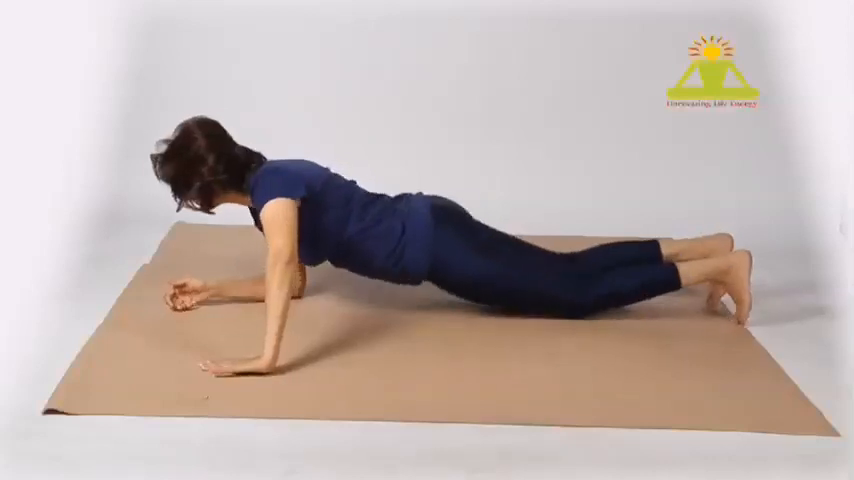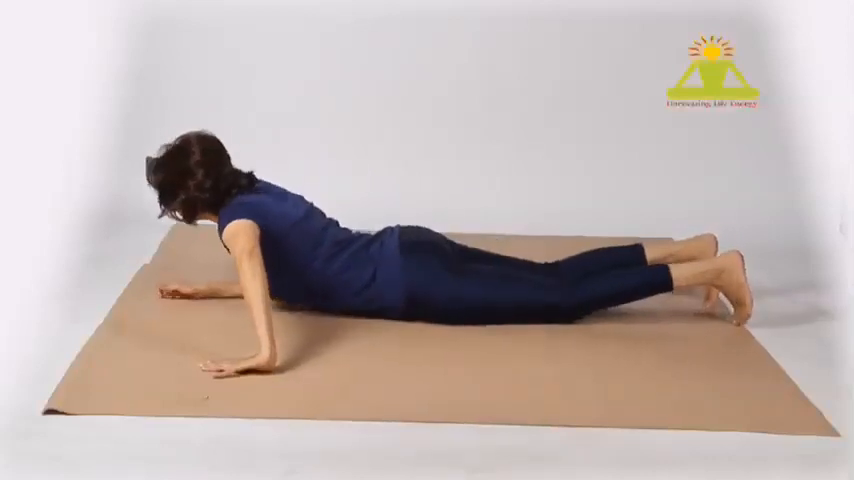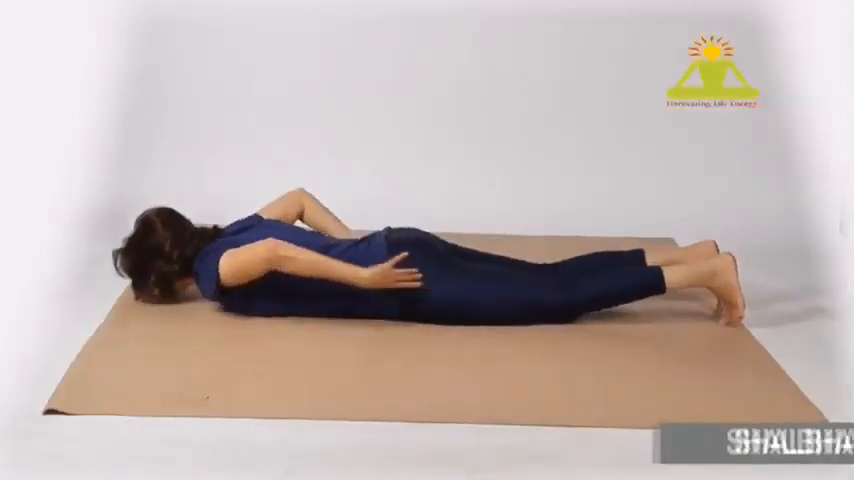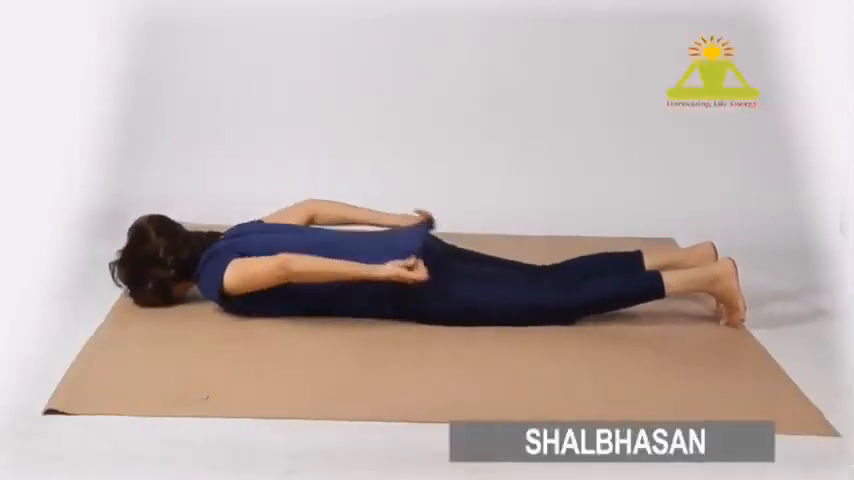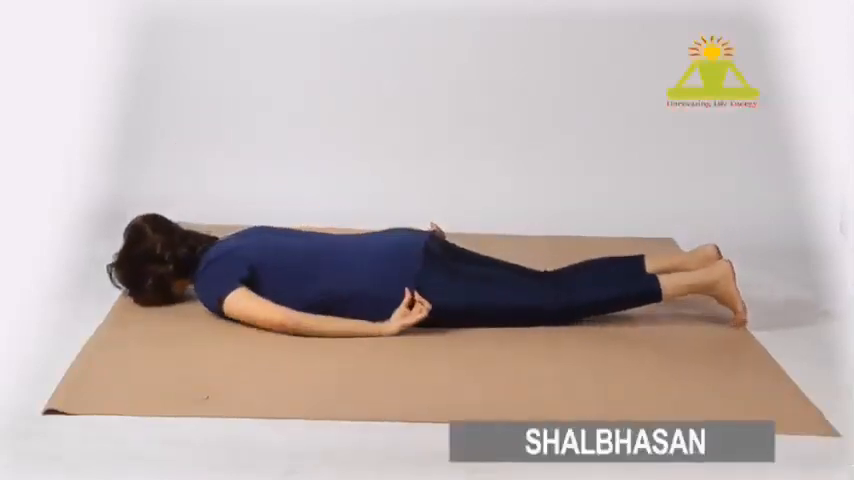
dt=0.7s
person 1, frame 1
left shoulder: (270, 189)
right shoulder: (273, 179)
left elbow: (283, 261)
right elbow: (292, 283)
left wrist: (267, 357)
right wrist: (212, 291)
left hip: (436, 245)
right hip: (430, 227)
left knee: (576, 294)
right knee: (568, 271)
left ankle: (719, 267)
right ankle: (699, 246)
person 1, frame 2
left shoulder: (234, 218)
right shoulder: (262, 193)
left elbow: (251, 262)
right elbow: (281, 278)
left wrist: (264, 353)
right wrist: (203, 291)
left hip: (412, 286)
right hip: (411, 248)
left knee: (562, 297)
right knee: (555, 276)
left ankle: (711, 270)
right ankle: (689, 248)
person 1, frame 3
left shoulder: (215, 273)
right shoulder: (231, 235)
left elbow: (274, 252)
right elbow: (298, 200)
left wrist: (363, 279)
left hip: (405, 282)
right hip: (399, 248)
left knee: (558, 299)
right knee: (552, 279)
left ankle: (706, 274)
right ankle: (690, 253)
person 1, frame 4
left shoulder: (216, 277)
right shoulder: (232, 239)
left elbow: (284, 267)
right elbow: (311, 209)
left wrist: (379, 273)
right wrist: (395, 222)
left hip: (406, 285)
right hip: (410, 253)
left knee: (557, 302)
right knee: (551, 280)
left ankle: (707, 279)
right ankle: (690, 256)
person 1, frame 5
left shoulder: (212, 282)
right shoulder: (237, 242)
left elbow: (287, 321)
left wrist: (385, 328)
left hip: (404, 285)
right hip: (406, 249)
left knee: (556, 301)
right knee: (550, 283)
left ankle: (704, 279)
right ankle: (689, 260)
